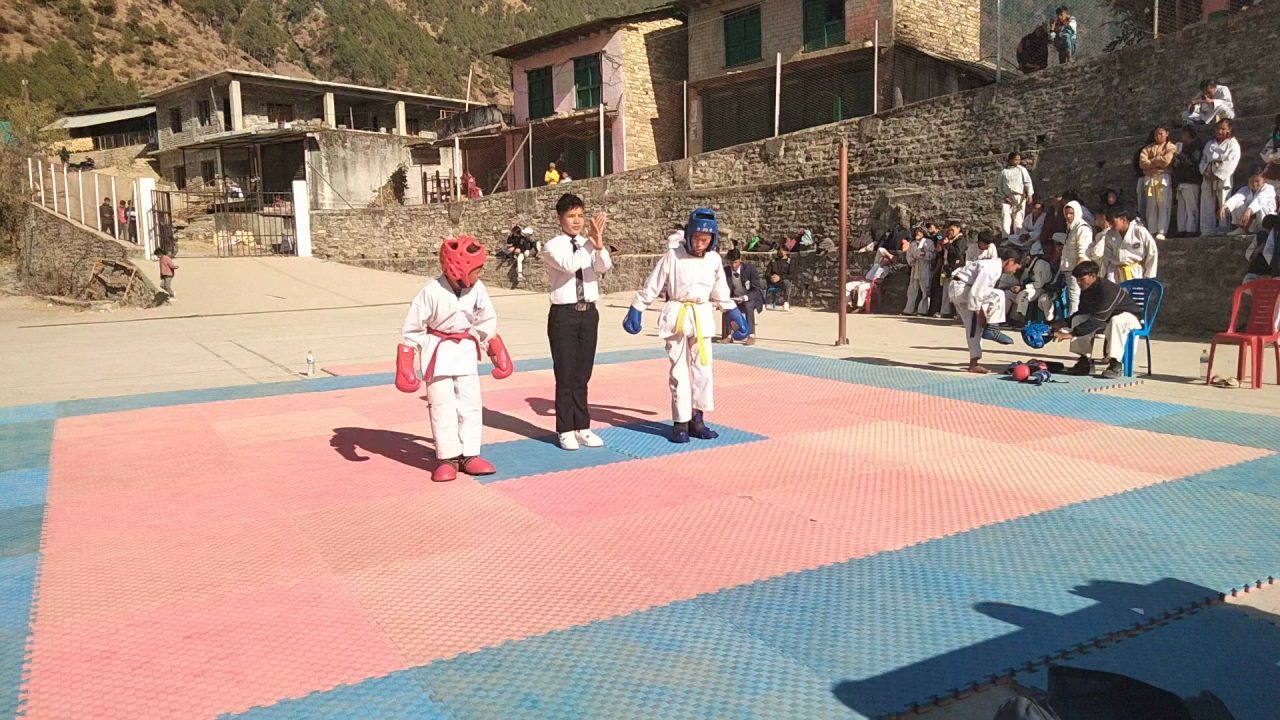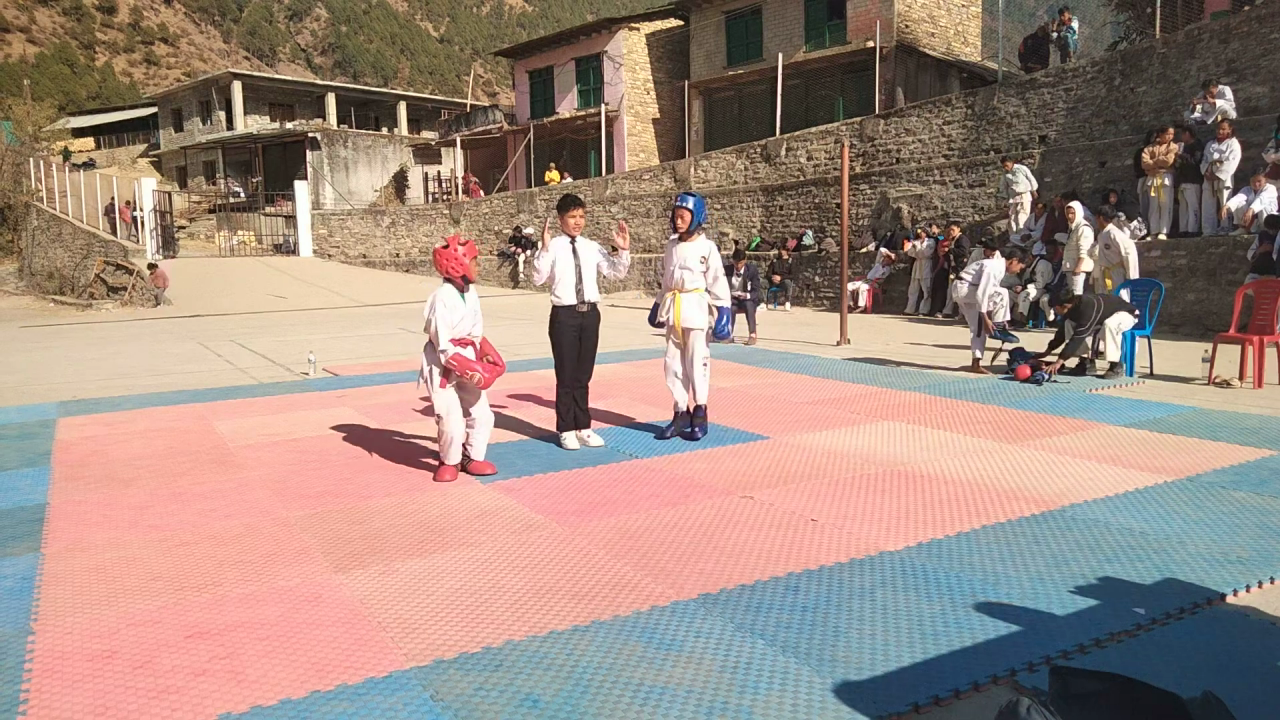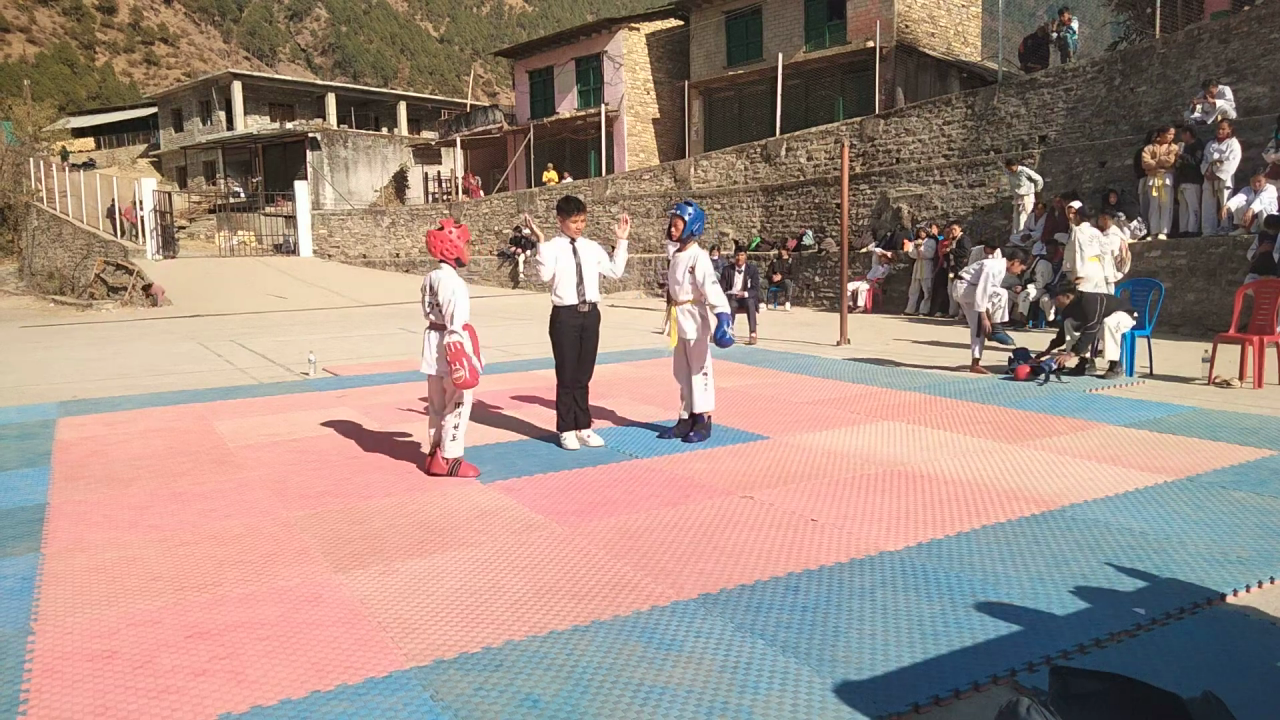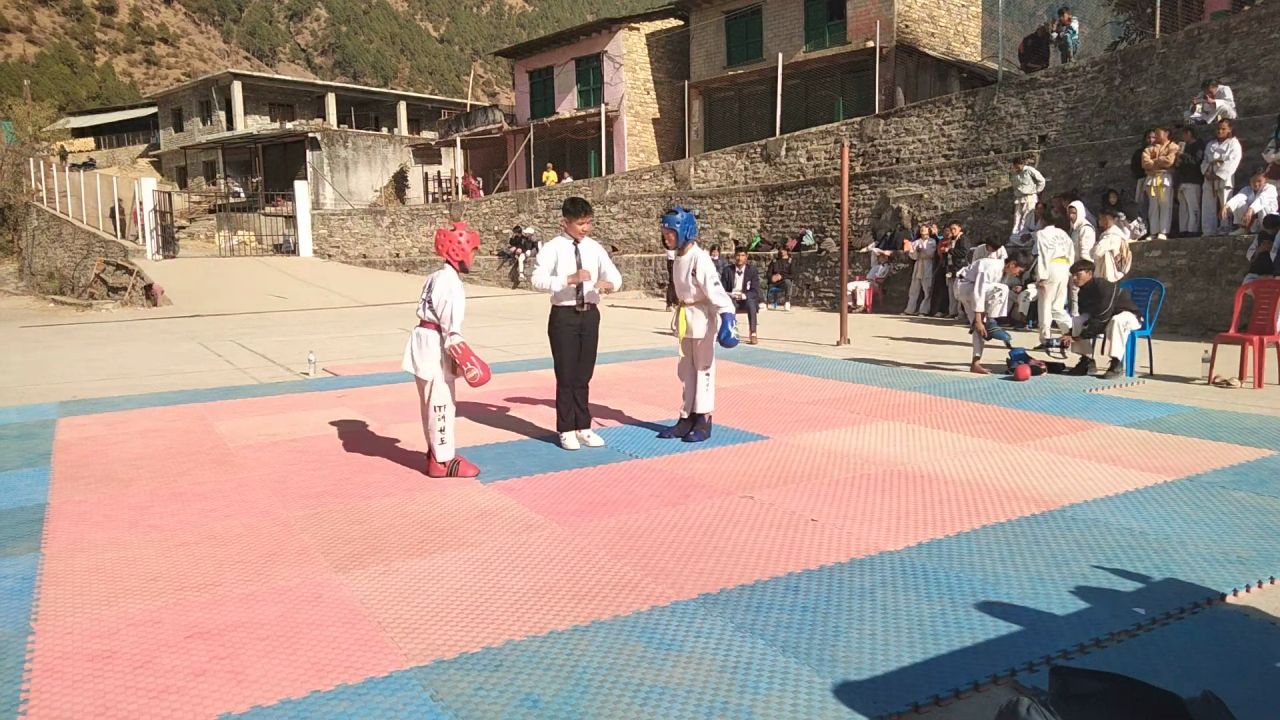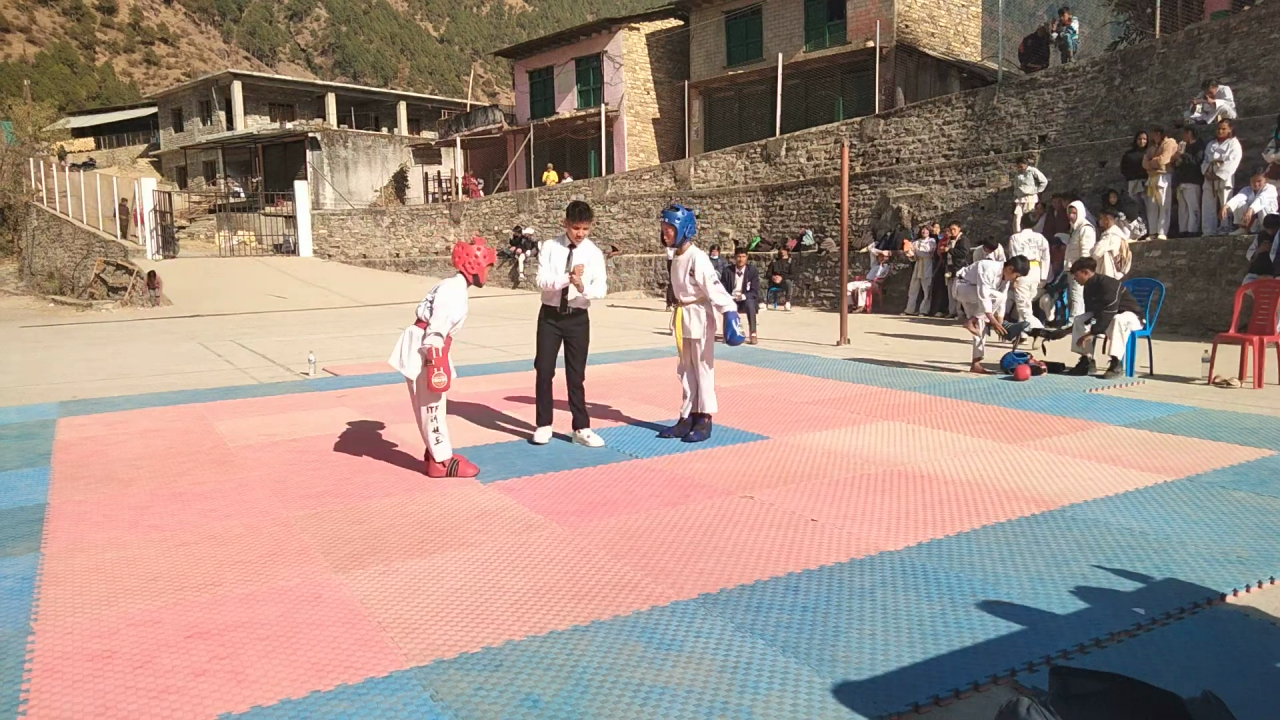
dt=0.4s
person 1, frame 1
left shoulder: (589, 245)
right shoulder: (554, 246)
left elbow: (603, 267)
right elbow: (570, 265)
left wrist: (599, 245)
right wrist: (590, 243)
left hip: (589, 313)
right hip: (564, 314)
left knee: (582, 375)
right knee: (565, 375)
left ankle: (581, 427)
right ankle: (566, 430)
person 1, frame 2
left shoulder: (592, 248)
right shoulder: (553, 248)
left elbow: (616, 273)
right elbow: (538, 279)
left wrist: (623, 250)
right wrist: (544, 249)
left hip: (590, 313)
right hip: (564, 315)
left knee: (583, 375)
right knee: (566, 375)
left ankle: (583, 427)
right ankle: (566, 430)
person 1, frame 3
left shoulder: (592, 247)
right shoulder: (552, 247)
left elbow: (615, 272)
right elbow: (544, 275)
left wrist: (622, 241)
right wrist: (540, 243)
left hip: (590, 313)
right hip: (565, 314)
left knee: (584, 375)
right knee: (566, 375)
left ankle: (583, 427)
right ankle: (566, 430)
person 1, frame 4
left shoulder: (595, 248)
right shoulder: (552, 248)
left elbow: (613, 274)
right elbow: (538, 280)
left wrist: (611, 283)
right wrist: (569, 279)
left hip: (589, 314)
right hip: (563, 316)
left knee: (583, 375)
right knee: (566, 375)
left ankle: (583, 428)
right ankle: (566, 430)
person 1, frame 5
left shoulder: (593, 253)
right shoulder: (549, 248)
left elbow: (602, 289)
right elbow: (542, 281)
left wrist: (582, 286)
right wrist: (568, 277)
left hip: (577, 317)
right hip: (550, 315)
left knee: (576, 375)
right knee: (544, 370)
left ankle: (581, 429)
right ankle: (543, 424)
person 2, frame 1
left shoulder: (477, 289)
right shoulder: (431, 292)
left elbow: (487, 321)
right elbow: (411, 330)
left wrist: (497, 352)
right wrist: (405, 365)
left hip: (465, 350)
right hip: (437, 352)
left knee: (470, 404)
right knee: (442, 407)
left ankle: (468, 455)
right ankle: (447, 458)
person 2, frame 2
left shoulder: (470, 292)
right shoulder: (441, 299)
right elbow: (443, 345)
left wrist: (488, 355)
right wrist: (470, 368)
left hip: (465, 358)
right hip: (443, 362)
left knee: (481, 413)
right knee: (450, 417)
left ankle: (473, 456)
right ankle: (449, 461)
person 2, frame 3
left shoulder: (432, 277)
right shoulder: (453, 281)
right elbow: (455, 324)
right wrist: (460, 359)
left hip: (434, 341)
right hip: (448, 344)
left knee: (439, 404)
right knee: (457, 403)
left ankle: (437, 455)
right ankle: (448, 459)
person 2, frame 4
left shoulder: (436, 277)
right shoulder: (451, 284)
right elbow: (451, 328)
right wrist: (465, 360)
left hip: (427, 342)
right hip: (435, 346)
left knee: (436, 405)
right knee: (441, 404)
left ankle: (440, 453)
right ankle: (443, 461)
person 2, frame 5
left shoulder: (454, 286)
right shoulder: (455, 290)
right elbow: (436, 330)
left wrist: (437, 361)
right wrist: (436, 363)
left hip: (421, 346)
right hip: (423, 349)
left knee: (432, 405)
right knee: (431, 404)
left ankle: (438, 453)
right ankle: (441, 461)
person 3, frame 1
left shoulder: (714, 260)
right shoulder: (672, 257)
left elbow: (720, 292)
right elbow: (652, 285)
left wrist: (734, 315)
right wrist: (636, 310)
left hip: (702, 318)
right hip: (676, 318)
left knee: (703, 370)
right knee: (679, 371)
left ankle: (696, 419)
right ankle: (681, 423)
person 3, frame 2
left shoulder: (706, 247)
right shoulder: (672, 245)
left elbow: (718, 281)
left wrist: (723, 312)
right wrist: (658, 305)
left hip: (697, 306)
right hip: (673, 307)
left knee: (696, 360)
right knee: (673, 361)
left ankle: (699, 413)
right ankle: (681, 414)
person 3, frame 3
left shoulder: (698, 256)
right shoulder: (677, 254)
left elbow: (712, 288)
left wrist: (723, 318)
left hip: (696, 318)
right hip: (679, 318)
left knee: (699, 369)
right knee: (682, 371)
left ankle: (703, 421)
right ankle: (687, 419)
person 3, frame 4
left shoulder: (699, 258)
right shoulder: (679, 257)
left elbow: (715, 289)
left wrist: (727, 318)
left hip: (702, 318)
right hip: (686, 318)
left knee: (703, 368)
right knee: (686, 370)
left ankle: (703, 421)
right ankle: (687, 419)
person 3, frame 5
left shoulder: (697, 258)
right shoulder: (676, 257)
left elbow: (715, 288)
left wrist: (730, 315)
left hip: (700, 318)
right hip: (684, 318)
left knee: (703, 368)
right knee: (686, 370)
left ankle: (704, 420)
right ankle: (688, 418)
